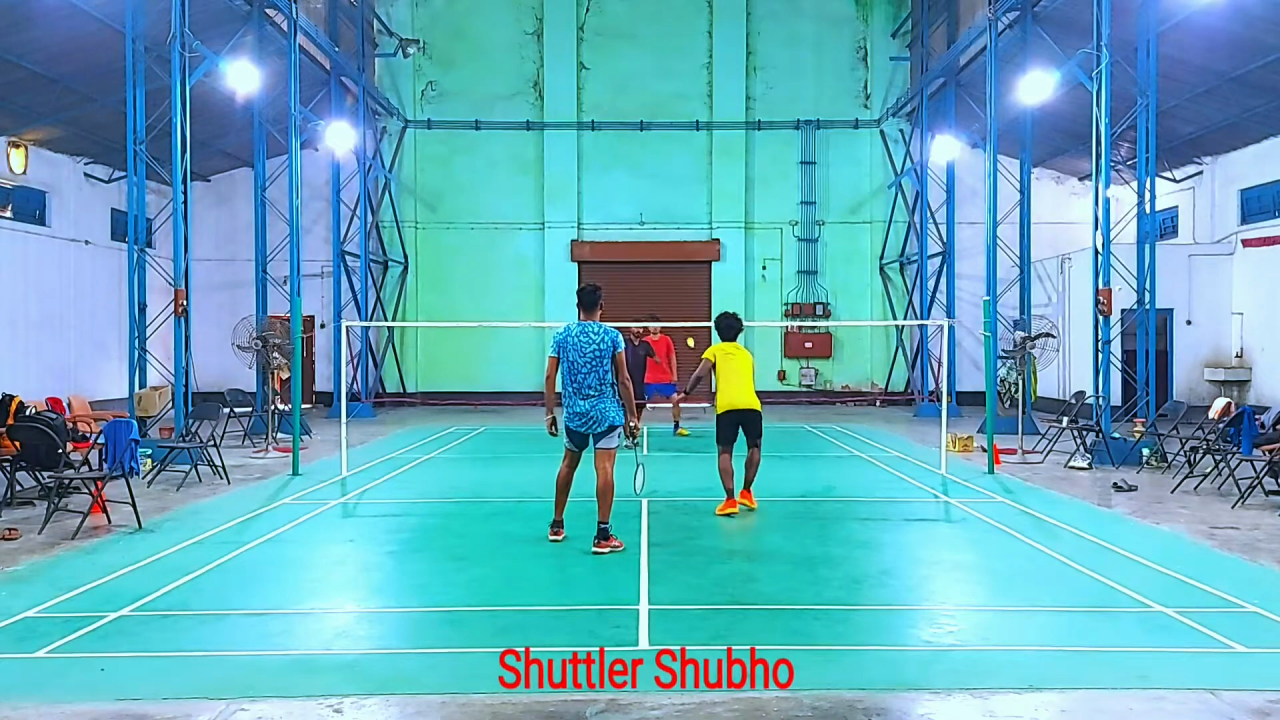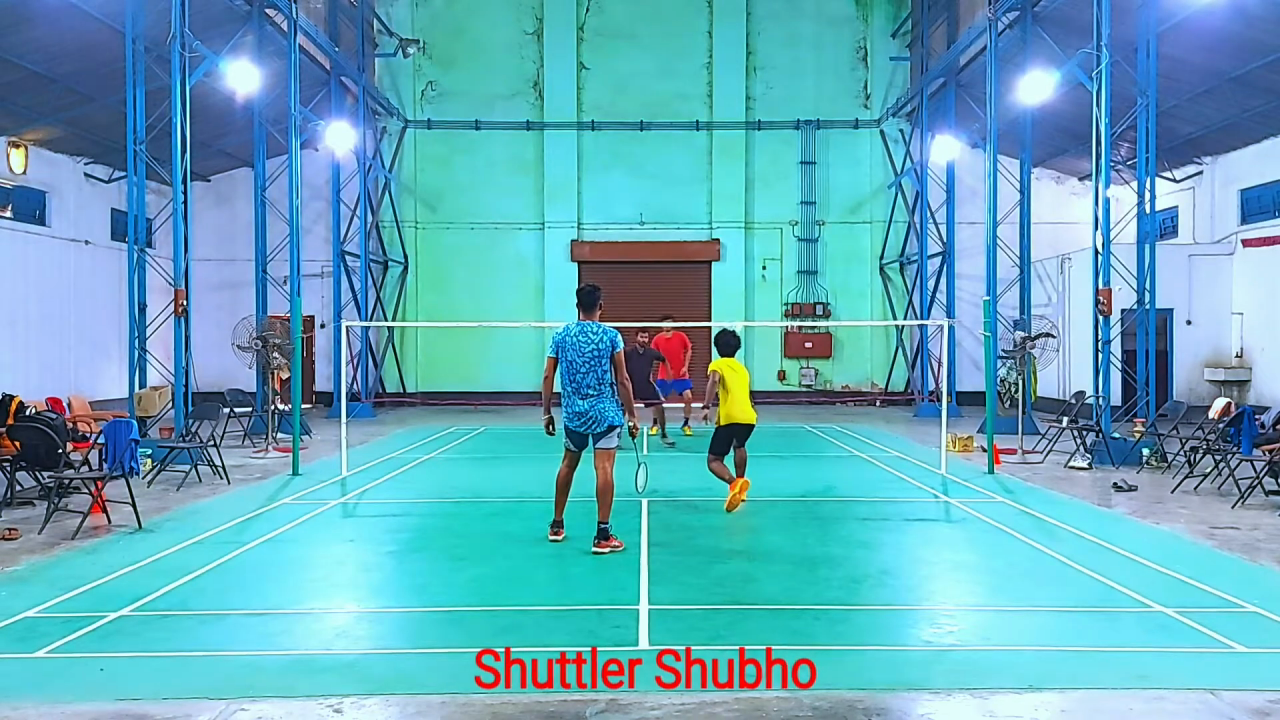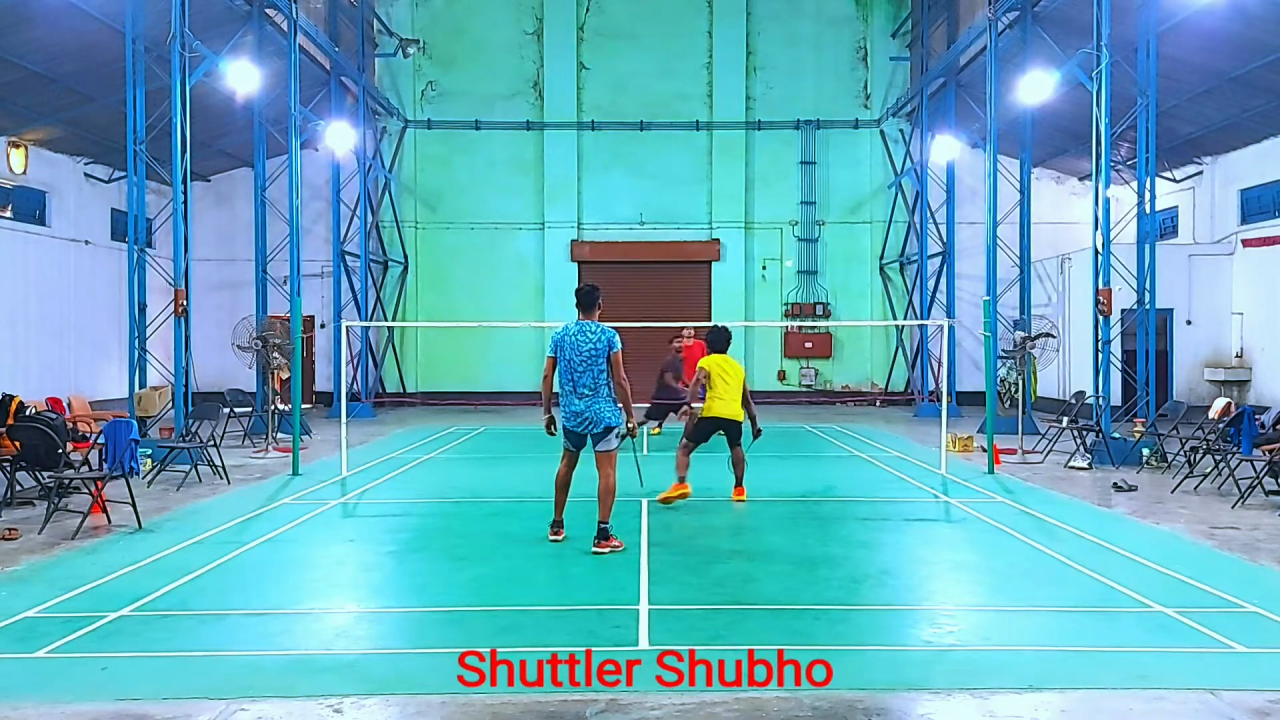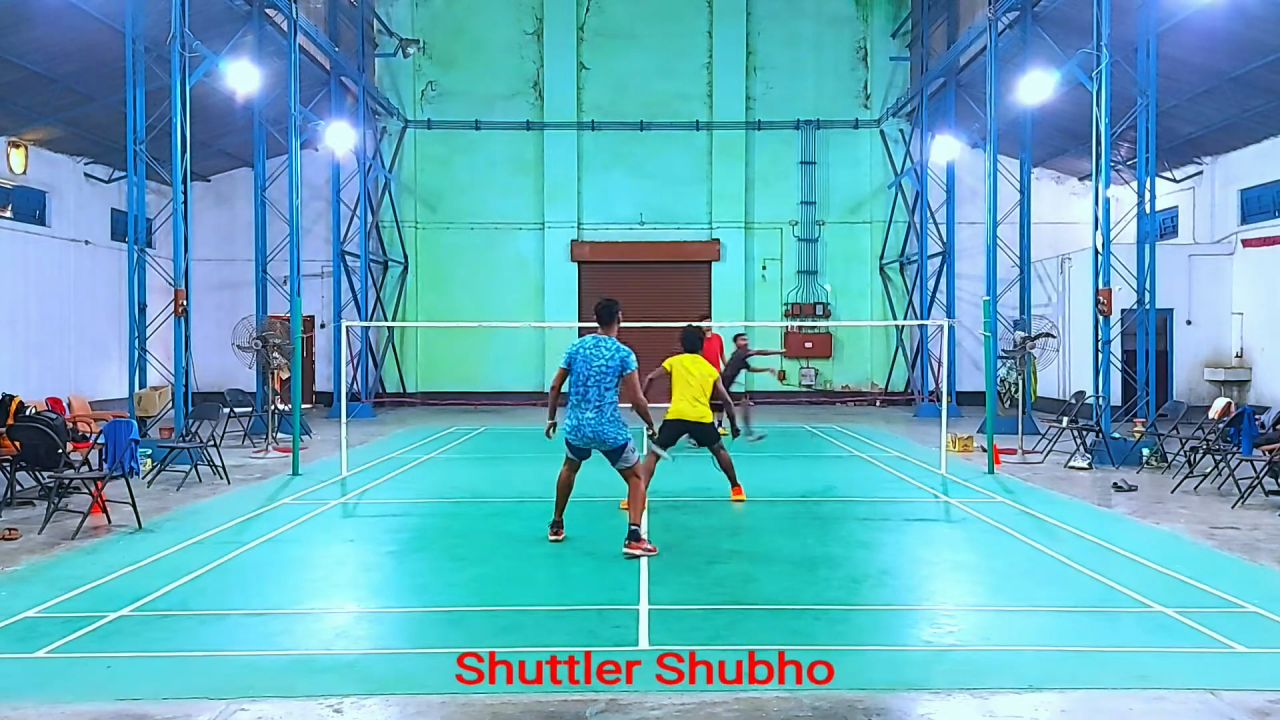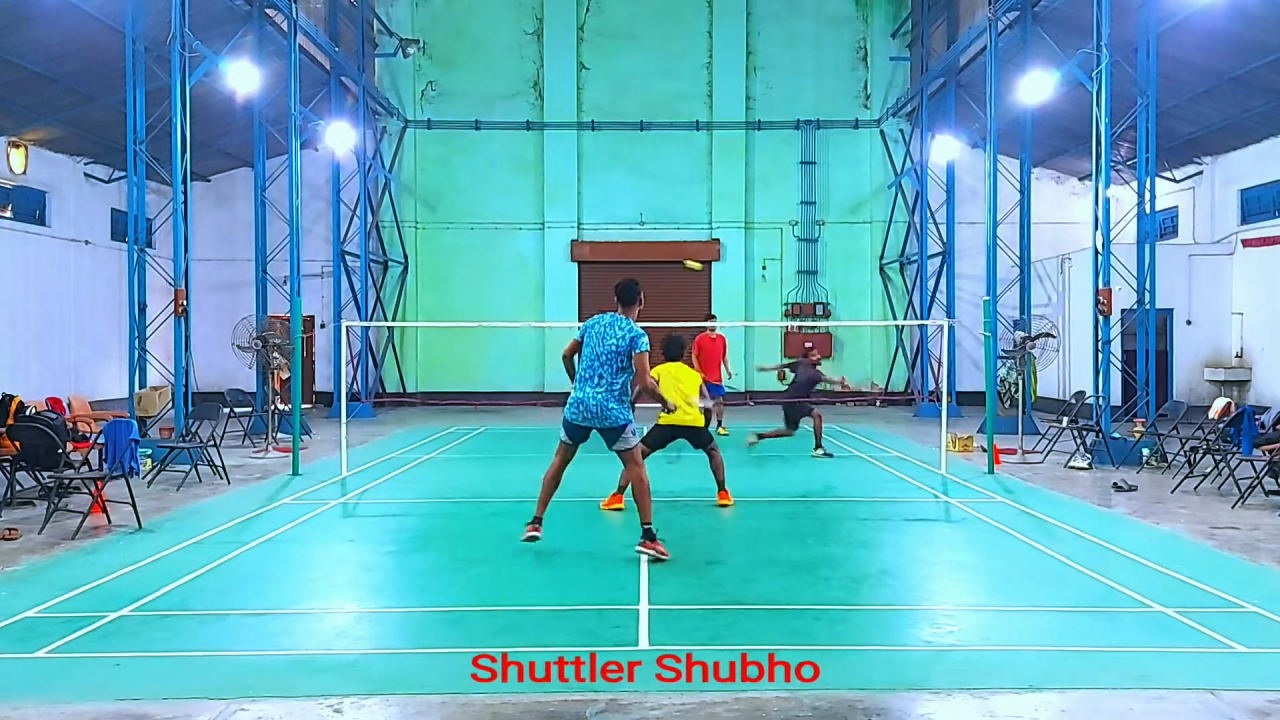
dt=0.3s
person 1, frame 1
left shoulder: (562, 336)
right shoulder: (612, 336)
left elbow: (550, 377)
right elbow: (623, 380)
left wrist: (550, 413)
right wrist: (632, 416)
left hip: (574, 413)
right hip: (606, 413)
left knee: (568, 465)
right knee: (604, 469)
left ankle: (556, 525)
right ankle: (603, 535)
person 1, frame 2
left shoulder: (560, 336)
right shoulder: (611, 336)
left elbow: (548, 377)
right elbow: (622, 380)
left wrist: (546, 413)
right wrist: (631, 415)
left hip: (573, 413)
right hip: (605, 412)
left knee: (568, 465)
right knee: (604, 470)
left ankle: (557, 525)
right ankle: (602, 535)
person 1, frame 3
left shoulder: (560, 335)
right shoulder: (609, 336)
left elbow: (547, 377)
right elbow: (620, 380)
left wrist: (547, 413)
right wrist: (630, 415)
left hip: (571, 414)
right hip: (603, 413)
left knee: (567, 464)
right knee: (606, 470)
left ankle: (557, 525)
right ankle: (603, 534)
person 1, frame 4
left shoulder: (577, 346)
right shoulder: (624, 354)
left elbow: (555, 386)
right elbow: (637, 399)
left wrist: (551, 419)
right wrist: (651, 426)
left hip: (575, 426)
right hip: (609, 429)
left knee: (568, 469)
right knee: (637, 478)
left ankle: (556, 525)
right ankle: (634, 537)
person 1, frame 5
left shoulder: (595, 323)
right shoulder: (637, 334)
left elbow: (567, 356)
right elbow: (644, 382)
right wrist: (665, 402)
left hip: (579, 407)
right hip: (612, 410)
left knee: (559, 462)
right knee: (636, 469)
left ankle: (536, 522)
right ankle: (647, 537)
person 2, frame 1
left shoulder: (714, 351)
right shoulder: (747, 354)
left elbow: (700, 373)
left wrist: (686, 392)
left hip: (728, 407)
right hip: (752, 405)
left knee: (725, 452)
right knee: (754, 448)
left ankle: (731, 500)
right ankle: (746, 492)
person 2, frame 2
left shoulder: (717, 365)
right shoulder: (742, 368)
left elbow: (714, 382)
left wrist: (706, 406)
left hip: (729, 419)
right hip: (749, 418)
left knee: (713, 461)
right knee: (739, 447)
left ankle: (735, 483)
right ankle: (739, 488)
person 2, frame 3
left shoulder: (707, 361)
right shoulder: (737, 367)
left elbow: (697, 380)
right elbow: (747, 399)
left wrist: (688, 404)
right wrist: (755, 424)
left hip: (713, 413)
right hip: (735, 416)
left knee: (684, 448)
right knee: (736, 448)
left ankle: (681, 484)
right ankle: (739, 489)
person 2, frame 4
left shoulder: (674, 361)
right shoulder: (711, 370)
left elbow: (651, 377)
right elbow: (727, 401)
right wrist: (734, 426)
left hip: (676, 416)
right hip: (702, 418)
left knee: (653, 453)
right knee: (719, 450)
right ankle: (736, 489)
person 2, frame 5
left shoulder: (660, 370)
right shoulder: (695, 375)
right wrist: (703, 426)
left hip: (668, 422)
right hip: (694, 422)
right knee: (713, 451)
left ankle: (618, 497)
right ankle: (723, 493)
